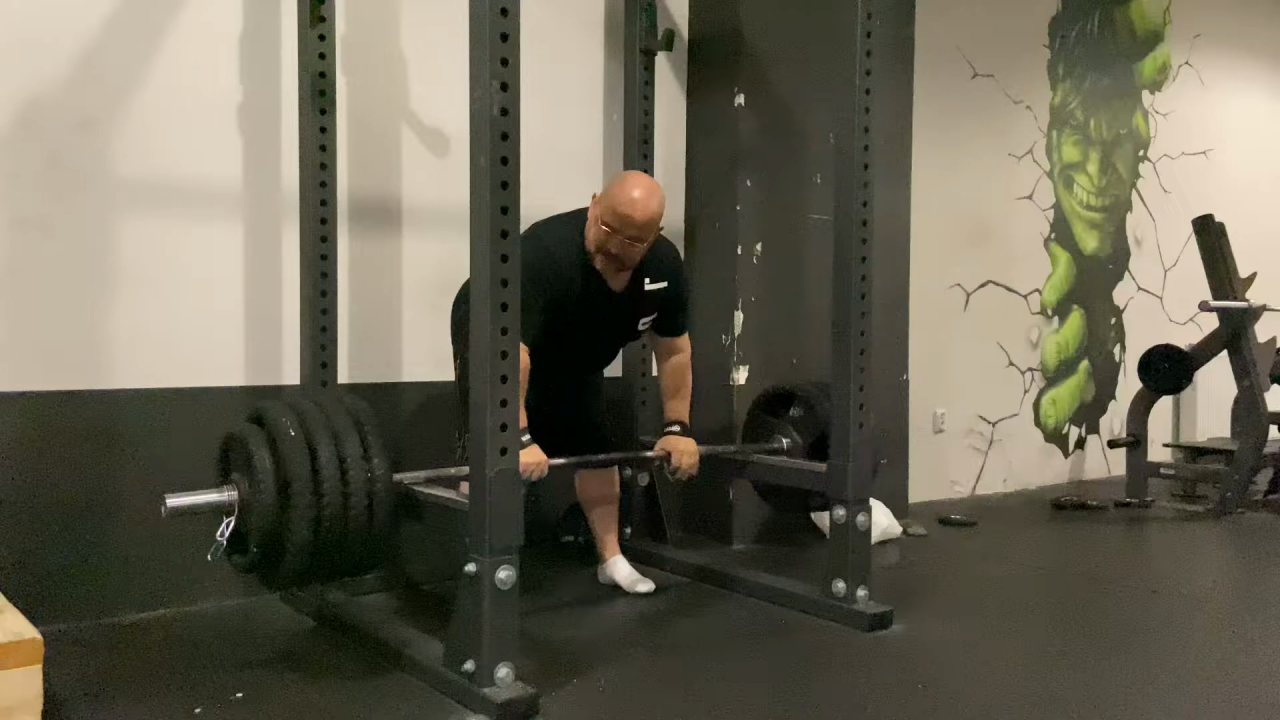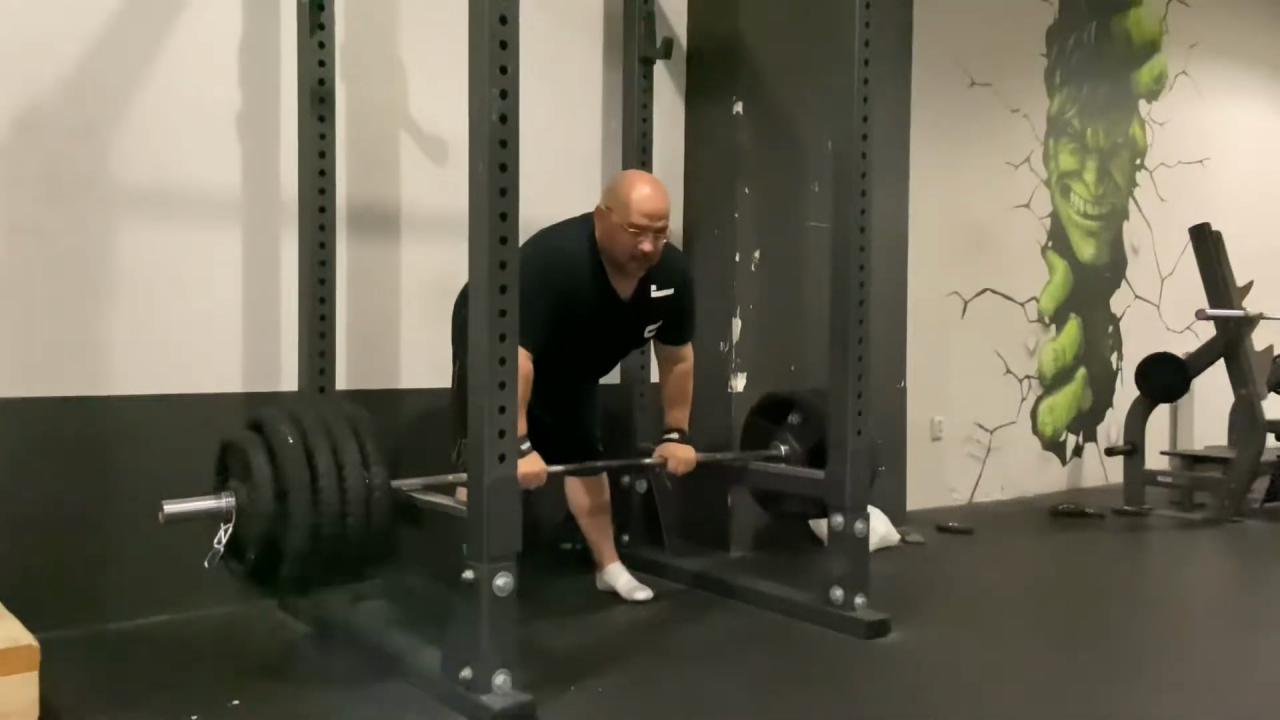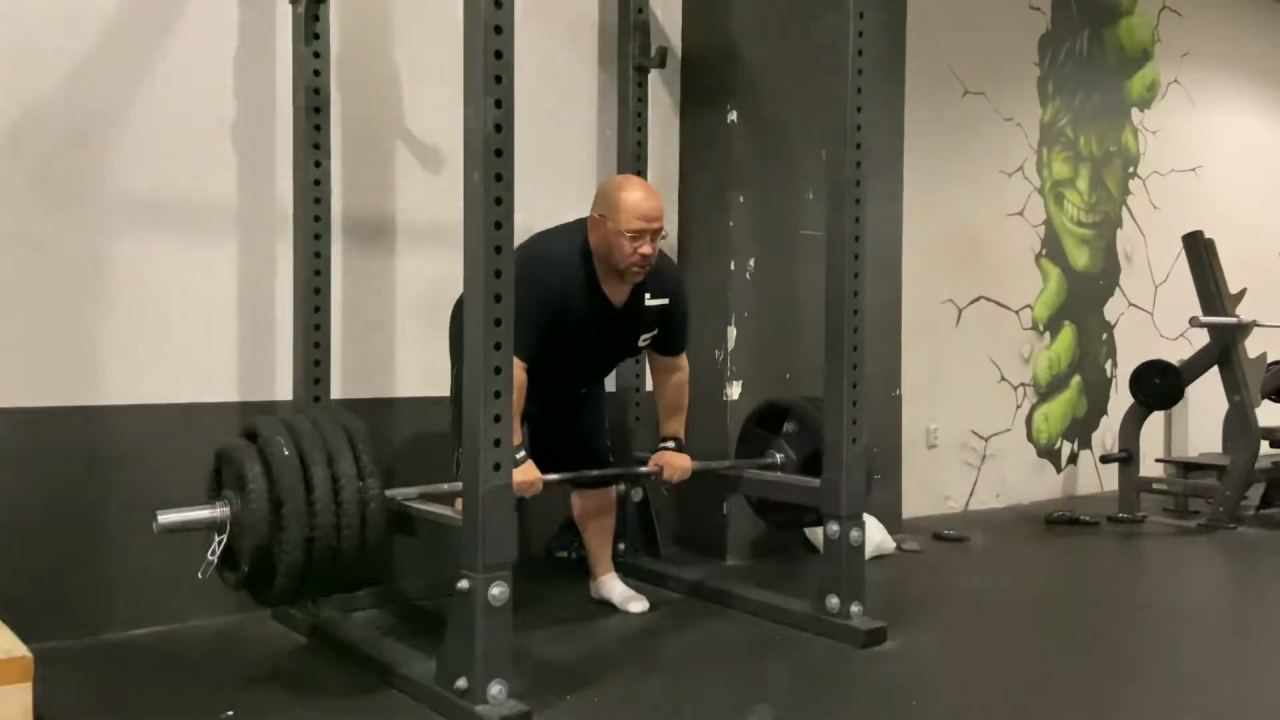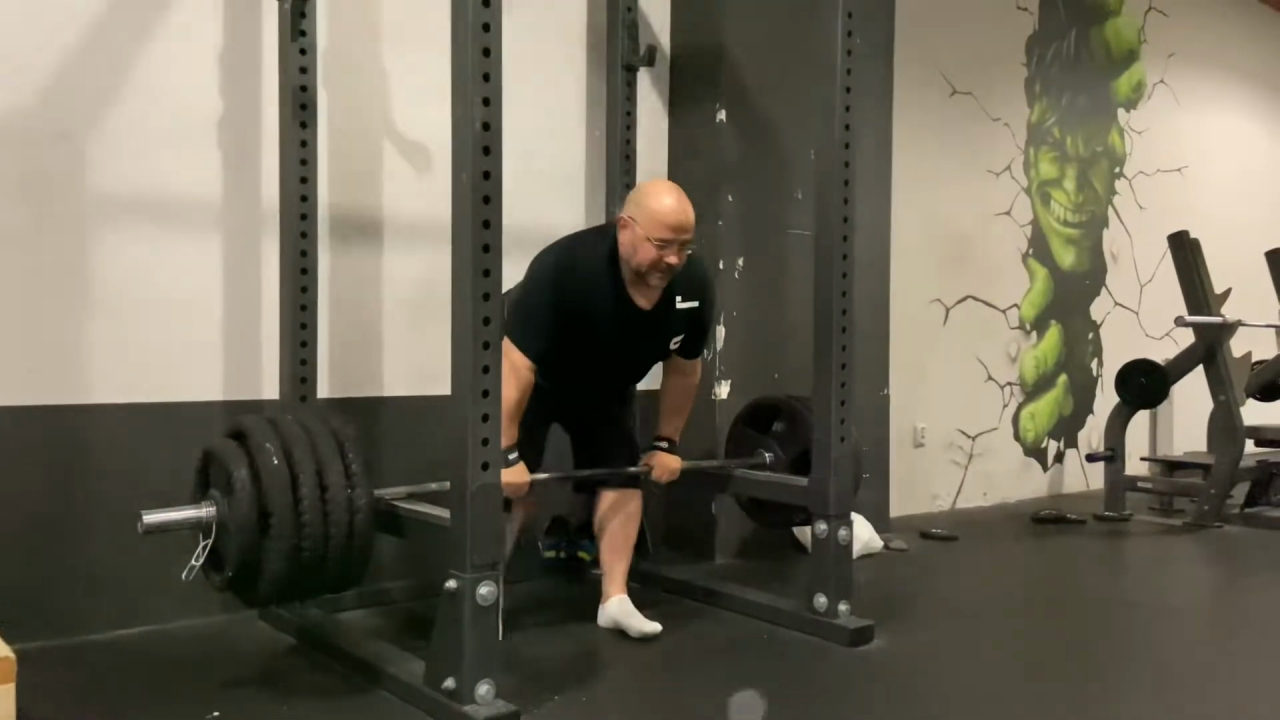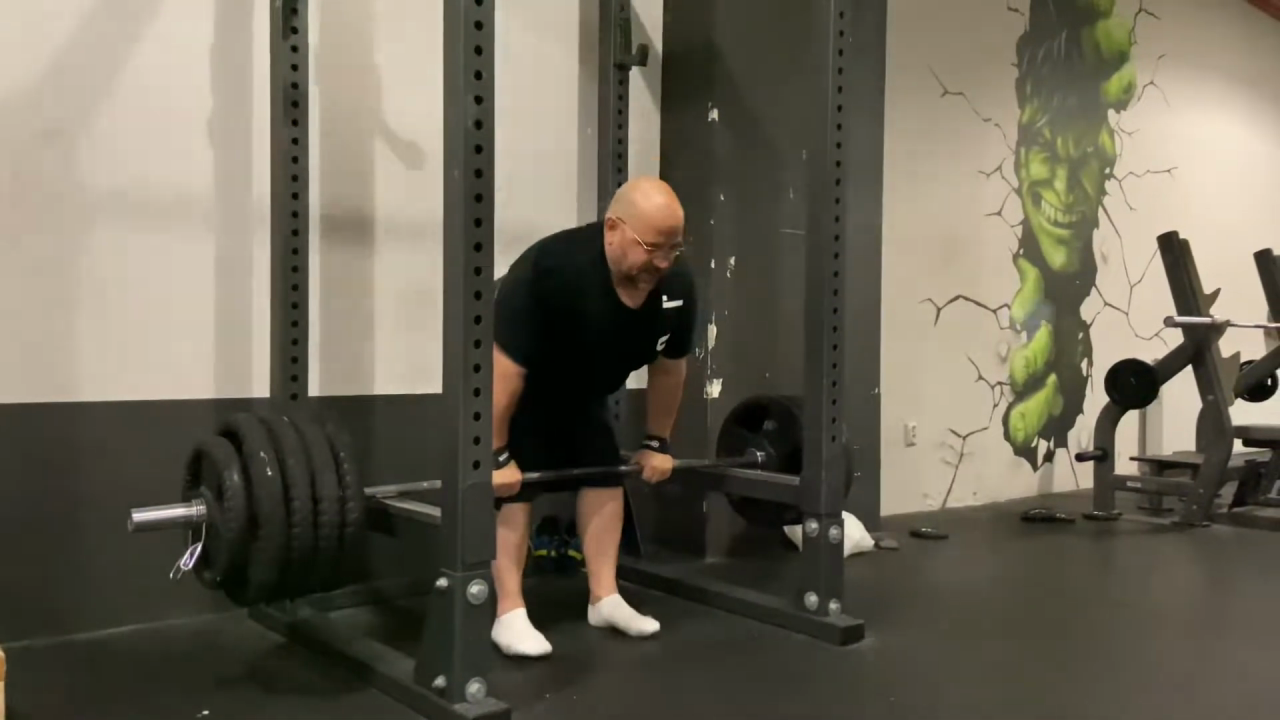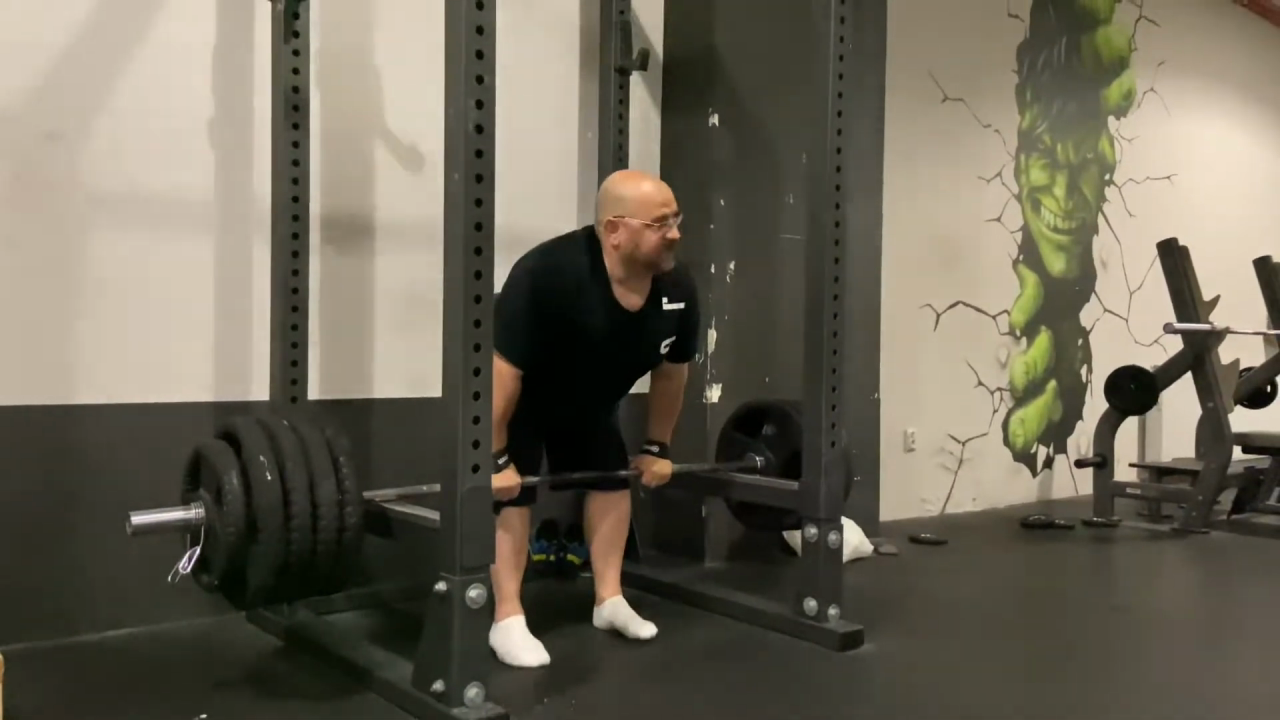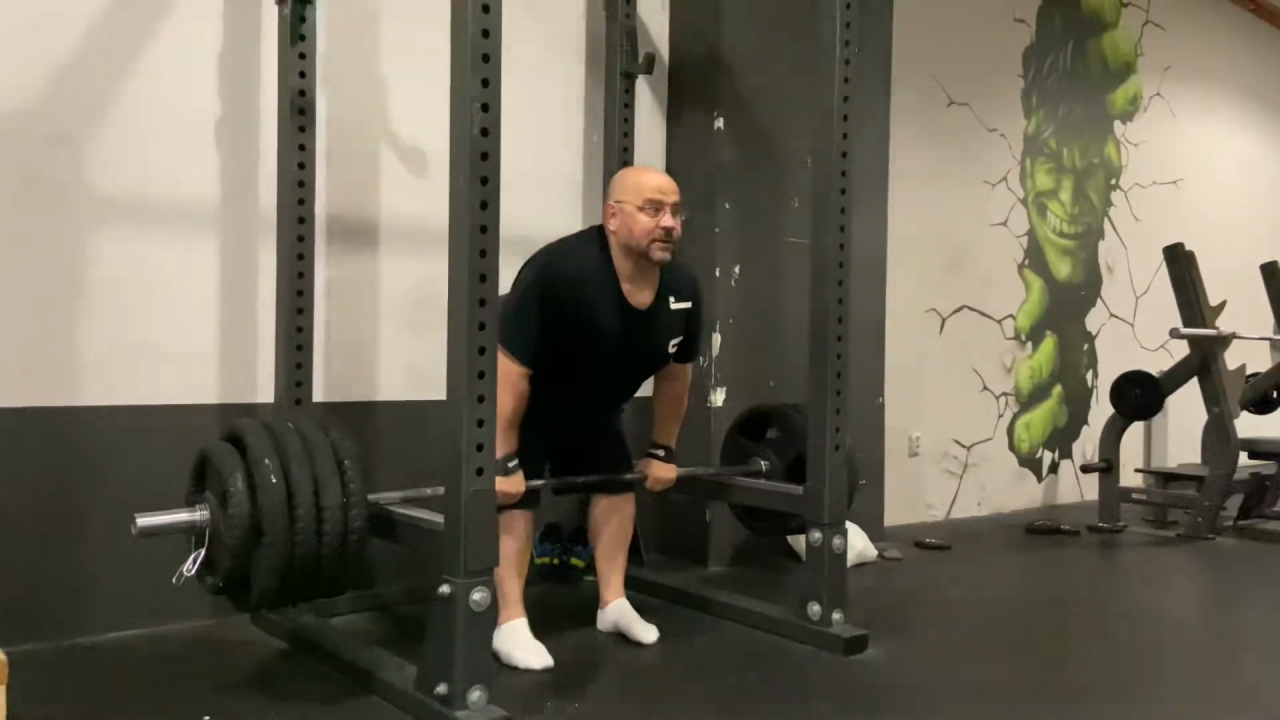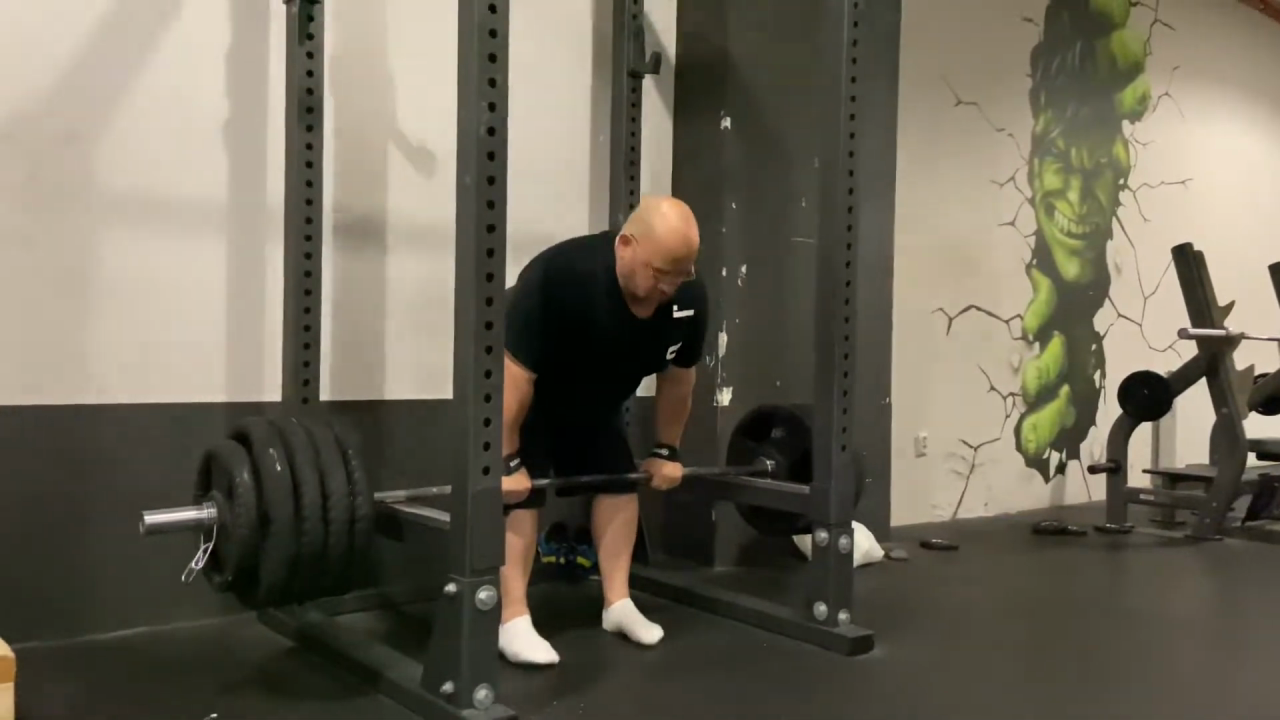
dt=0.7s
person 1, frame 1
left shoulder: (664, 264)
right shoulder: (546, 250)
left elbow: (674, 350)
left wrist: (677, 428)
right wrist: (518, 437)
left hip: (573, 358)
left knee: (595, 446)
left ankle: (611, 559)
person 1, frame 2
left shoulder: (672, 272)
right shoulder: (555, 258)
left elbow: (677, 358)
right elbow: (515, 357)
left wrist: (676, 434)
right wrist: (519, 446)
left hip: (570, 364)
left knee: (584, 456)
left ankle: (609, 567)
person 1, frame 3
left shoulder: (663, 280)
right shoulder: (544, 266)
left elbow: (671, 367)
right elbow: (506, 366)
left wrist: (672, 442)
right wrist: (514, 455)
left hip: (576, 373)
left knee: (595, 467)
left ankle: (603, 576)
person 1, frame 4
left shoulder: (693, 284)
right shoulder: (567, 267)
left elbow: (684, 369)
right elbow: (517, 364)
left wrist: (666, 443)
right wrist: (506, 455)
left hip: (605, 386)
right hip: (532, 375)
left knee: (622, 477)
right knee: (511, 482)
left ankle: (615, 599)
person 1, frame 5
left shoulder: (677, 285)
right shoulder: (550, 269)
left elbow: (669, 368)
right elbow: (503, 368)
left wrist: (656, 444)
right wrist: (496, 456)
left hip: (581, 391)
right hip: (512, 383)
left knee: (604, 475)
right knee: (512, 486)
left ankle: (605, 599)
right ankle: (509, 613)
person 1, frame 6
left shoulder: (678, 288)
right shoulder: (548, 273)
left elbow: (671, 372)
right elbow: (503, 370)
left wrist: (656, 448)
right wrist: (495, 458)
left hip: (590, 400)
right hip: (519, 397)
left knee: (613, 479)
right knee: (512, 492)
left ankle: (609, 600)
right ankle: (507, 619)
person 1, frame 7
left shoulder: (683, 288)
right shoulder: (559, 271)
left elbow: (675, 374)
right elbow: (510, 369)
left wrist: (661, 451)
right wrist: (504, 461)
left hip: (593, 406)
right hip: (522, 401)
left knee: (617, 484)
right knee: (516, 494)
left ankle: (614, 605)
right ankle: (511, 622)
person 1, frame 8
left shoulder: (690, 297)
right shoulder: (561, 275)
left elbow: (678, 376)
right elbow: (514, 373)
left wrist: (666, 451)
right wrist: (507, 461)
left hip: (595, 402)
right hip: (524, 398)
left knee: (619, 484)
right knee: (520, 494)
left ankle: (617, 603)
right ankle: (514, 621)
